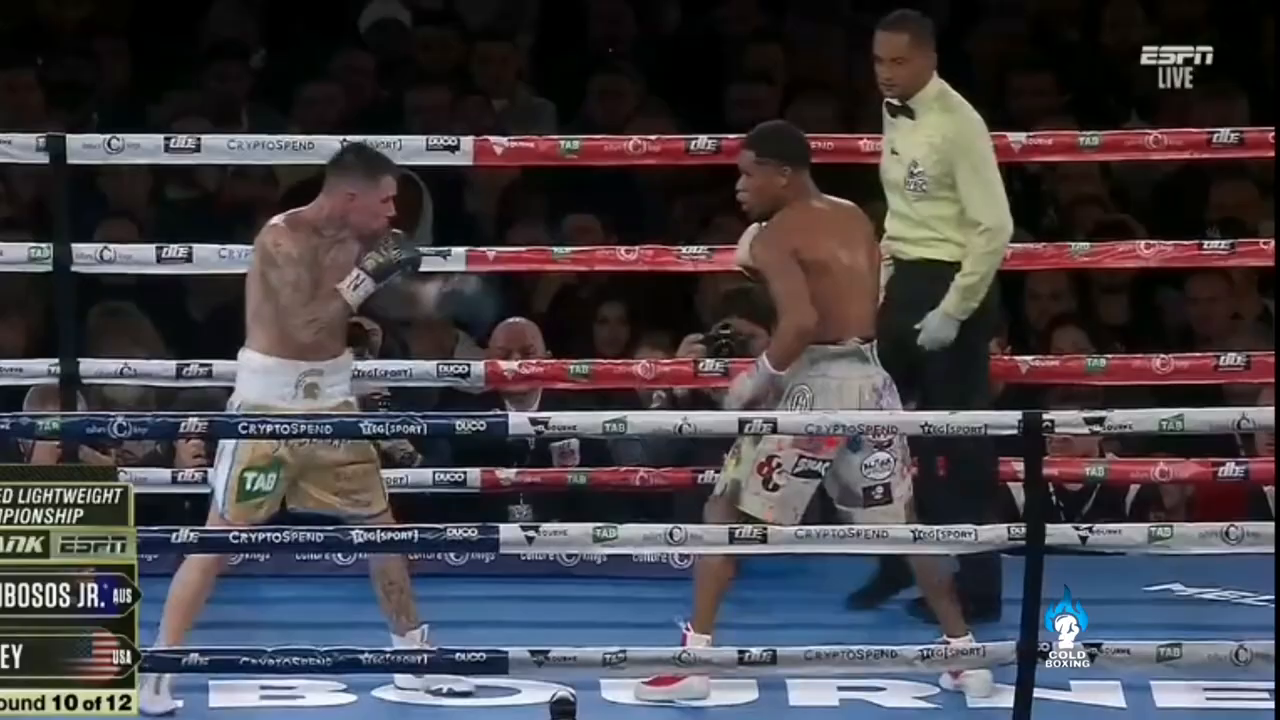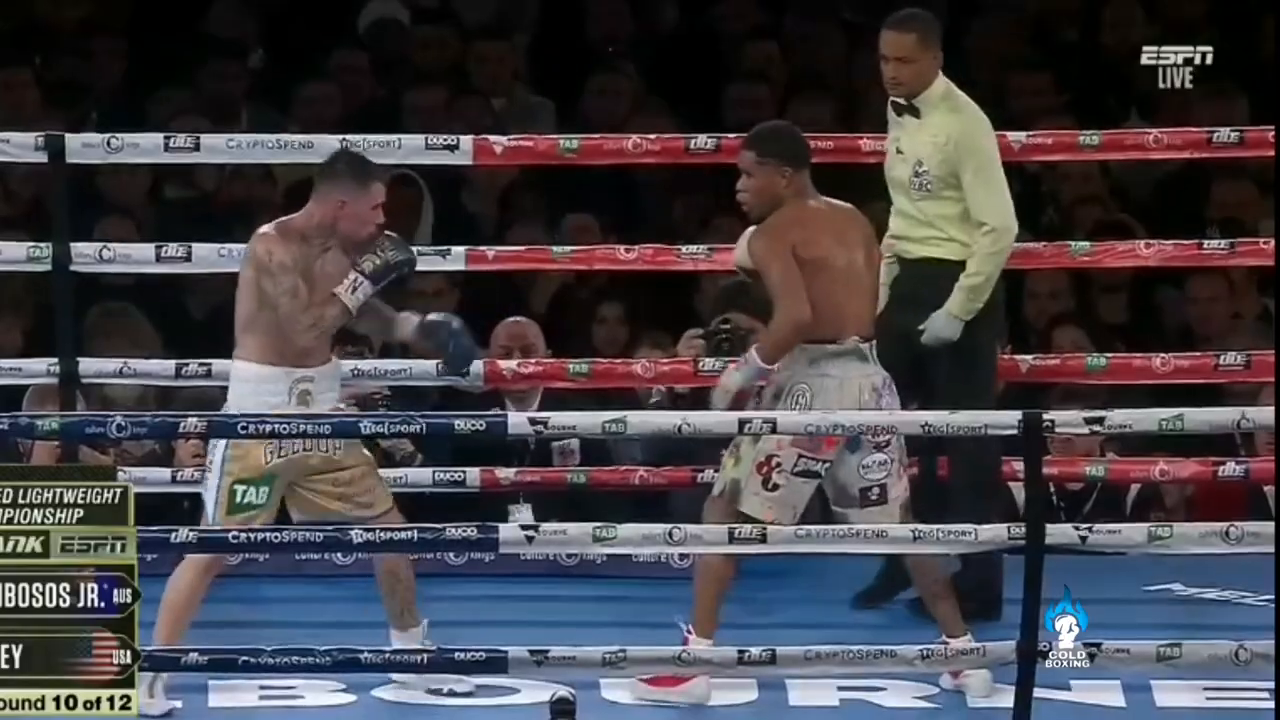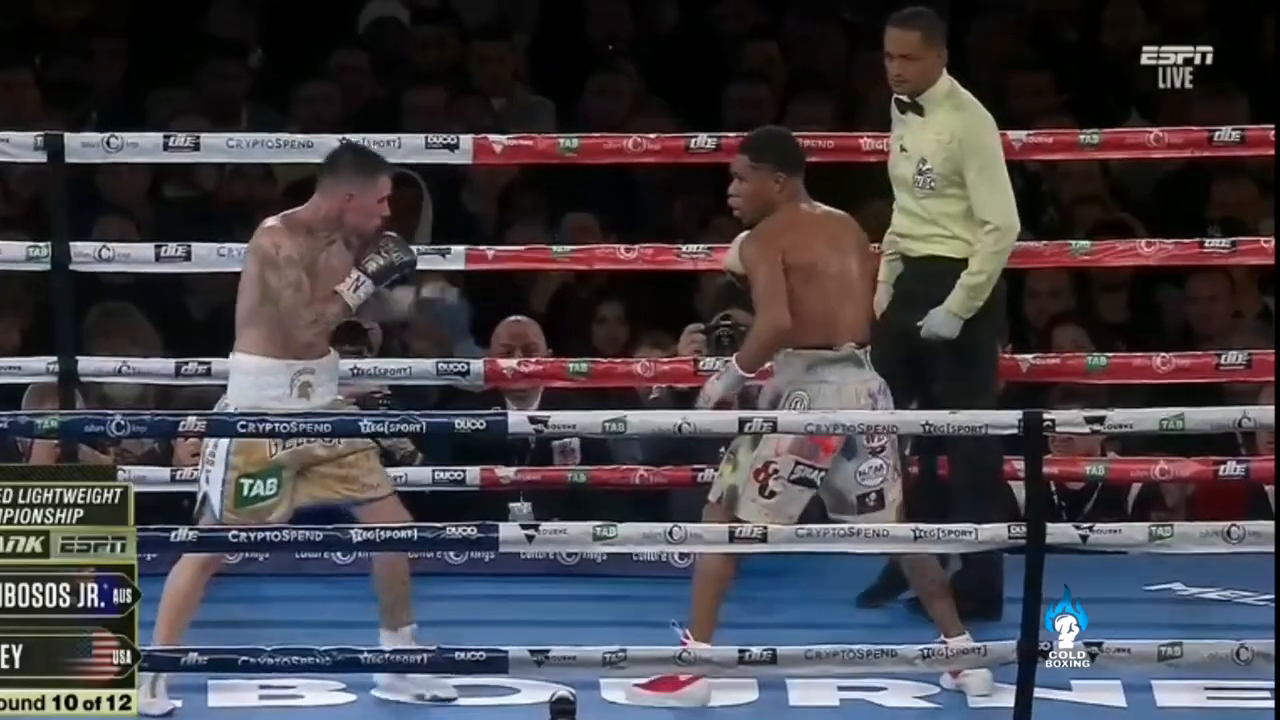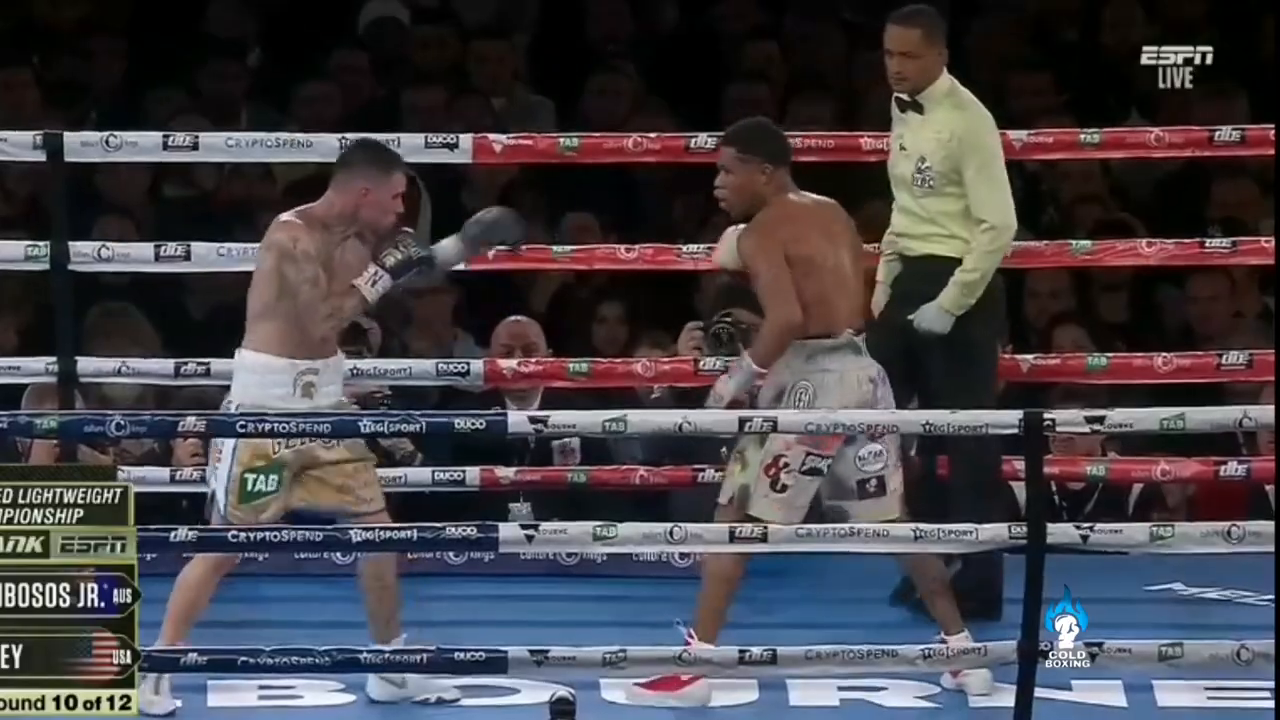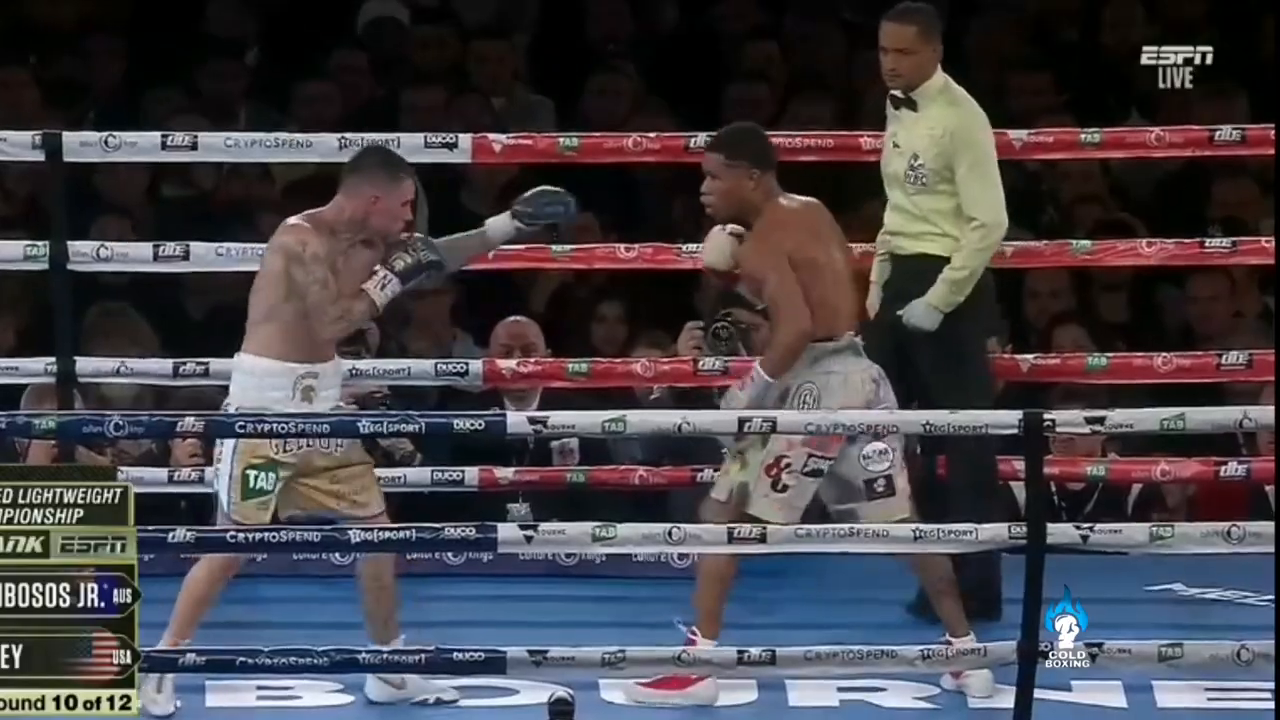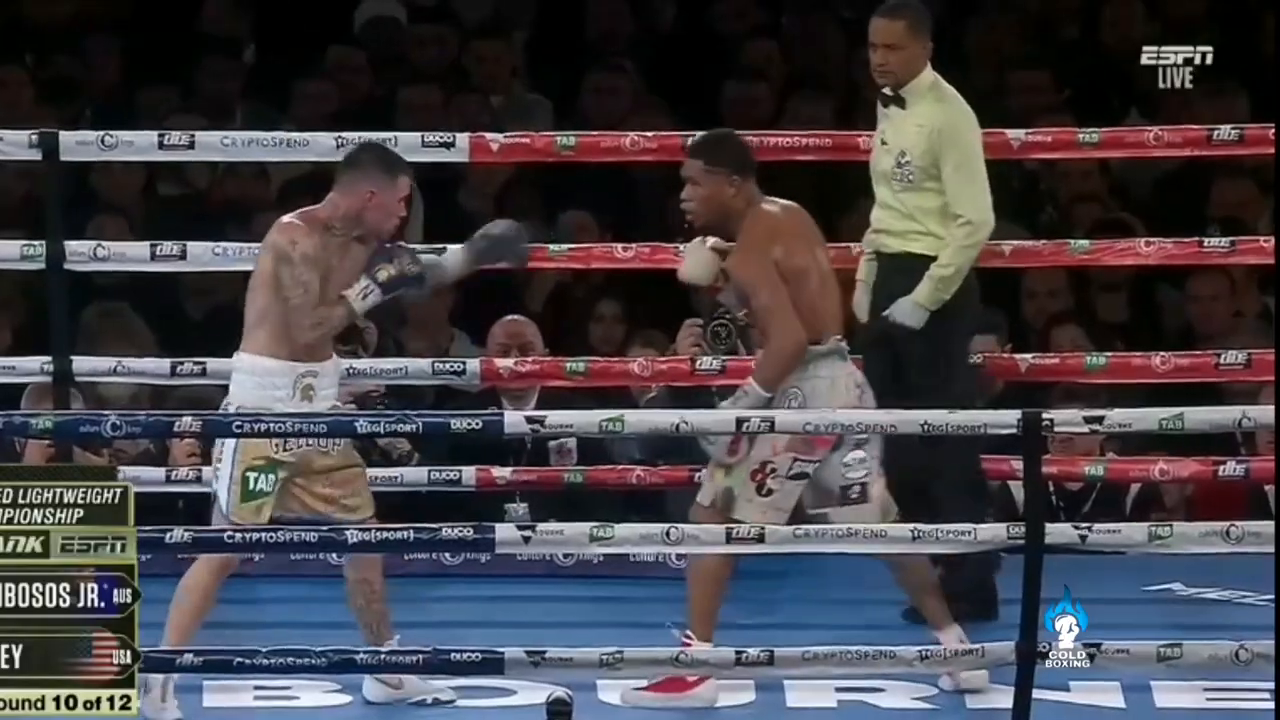
dt=0.1s
person 1, frame 1
left shoulder: (959, 124)
right shoulder: (893, 114)
left elbow: (994, 228)
left wrist: (952, 311)
right wrist: (882, 283)
left hip: (952, 285)
right hip: (906, 281)
left knee: (960, 435)
left ankle: (976, 583)
right ankle: (900, 556)
person 1, frame 2
left shoulder: (964, 123)
right shoulder: (897, 113)
left elbow: (999, 227)
left wrist: (959, 310)
right wrist: (884, 283)
left hip: (957, 284)
right hip: (910, 280)
left knee: (964, 434)
left ankle: (977, 583)
right ankle: (905, 555)
person 1, frame 3
left shoulder: (968, 121)
right shoulder: (901, 111)
left elbow: (1001, 226)
left wrist: (957, 308)
right wrist: (885, 281)
left hip: (959, 283)
right hip: (912, 280)
left knee: (966, 434)
left ankle: (977, 581)
person 1, frame 4
left shoulder: (967, 120)
right shoulder: (901, 109)
left elbow: (998, 224)
left wrist: (950, 304)
right wrist: (884, 281)
left hip: (957, 283)
right hip: (910, 278)
left knee: (965, 433)
left ankle: (977, 581)
person 1, frame 5
left shoulder: (960, 118)
right shoulder: (897, 108)
left elbow: (989, 223)
left wrist: (938, 300)
right wrist: (878, 280)
left hip: (947, 284)
right hip: (904, 278)
left knee: (959, 432)
left ankle: (975, 581)
person 1, frame 6
left shoulder: (948, 114)
right shoulder: (887, 106)
left elbow: (975, 220)
left wrist: (925, 298)
right wrist: (866, 280)
left hip: (935, 282)
right hip: (892, 276)
left knee: (942, 433)
right knee: (893, 430)
left ankle: (969, 582)
right ankle: (951, 563)
person 2, frame 1
left shoulder: (775, 235)
right shoulder: (855, 218)
left elbow: (800, 321)
left wrist: (756, 377)
left hip: (813, 385)
right hip: (869, 380)
left knee: (725, 515)
right knee: (898, 525)
right ankle: (964, 655)
person 2, frame 2
left shoulder: (774, 233)
right shoulder: (854, 221)
left elbow: (795, 315)
left wrist: (744, 372)
left hip: (811, 385)
right hip: (868, 380)
left knee: (724, 515)
right knee: (895, 524)
right ankle: (963, 654)
person 2, frame 3
left shoulder: (765, 239)
right shoulder: (847, 227)
left elbow: (776, 323)
left wrist: (727, 377)
left hip: (807, 390)
right hip: (863, 384)
left knee: (722, 521)
right knee: (892, 527)
left ankle: (691, 669)
right ankle: (963, 653)
person 2, frame 4
left shoulder: (761, 232)
right shoulder: (834, 214)
left elbow: (785, 317)
left wrist: (737, 376)
left hip: (808, 382)
right hip: (862, 374)
left knee: (732, 519)
right knee: (892, 521)
left ankle: (693, 669)
right ankle: (963, 652)
person 2, frame 5
left shoulder: (763, 242)
right shoulder: (811, 211)
left elbow: (796, 327)
left wrist: (746, 391)
left hip: (812, 384)
right hip: (860, 376)
left knee: (723, 517)
right knee: (894, 522)
left ankle: (697, 667)
right ankle: (967, 655)
person 2, frame 6
left shoulder: (748, 250)
right shoulder: (788, 214)
left elbow: (789, 337)
left wrist: (741, 404)
right wrist: (723, 279)
left hip: (801, 388)
right hip: (841, 379)
left knee: (710, 519)
right knee: (875, 524)
left ankle: (695, 670)
right ankle: (957, 649)
person 3, frame 1
left shoulder: (357, 240)
right shoulder: (282, 237)
right elbow: (303, 327)
right wrist: (368, 276)
left hip: (329, 401)
right hip: (267, 403)
left knee: (381, 528)
left ankle: (412, 655)
right ankle: (155, 674)
person 3, frame 2
left shoulder: (345, 248)
right shoulder: (273, 245)
left elbow: (366, 316)
right elbow: (304, 332)
left wrist: (421, 328)
right wrist: (366, 278)
left hip: (320, 409)
right hip: (260, 412)
left knee: (387, 527)
right knee: (214, 547)
left ankle: (411, 652)
right ankle: (151, 674)
person 3, frame 3
left shoulder: (344, 240)
right shoulder: (279, 239)
left elbow: (371, 302)
right elbow: (303, 327)
left wrist: (416, 302)
right wrist: (364, 276)
left hip: (319, 399)
right hip: (260, 405)
left knee: (390, 520)
right knee: (214, 545)
right ankle: (151, 674)
person 3, frame 4
left shoulder: (360, 236)
right shoulder: (295, 234)
left elbow: (412, 270)
right elbow: (321, 322)
left wrist: (470, 239)
right wrist: (383, 271)
left hip: (323, 401)
right hip: (265, 404)
left knee: (376, 529)
right knee: (225, 545)
left ankle: (391, 670)
right ankle: (155, 671)
person 3, frame 5
left shoulder: (367, 240)
right shoulder: (303, 237)
left elbow: (439, 255)
right elbow: (330, 324)
left wrist: (514, 218)
right wrist: (392, 277)
left hip: (322, 406)
right hip: (265, 404)
left knee: (375, 533)
right knee: (232, 546)
left ankle: (390, 672)
right ankle: (159, 673)
person 3, frame 6
left shoulder: (359, 241)
right shoulder: (295, 235)
left elbow: (415, 272)
right elbow: (305, 329)
left wrist: (475, 251)
right wrist: (373, 285)
left hip: (319, 405)
right hip: (264, 404)
right knee: (227, 547)
left ankle: (386, 672)
